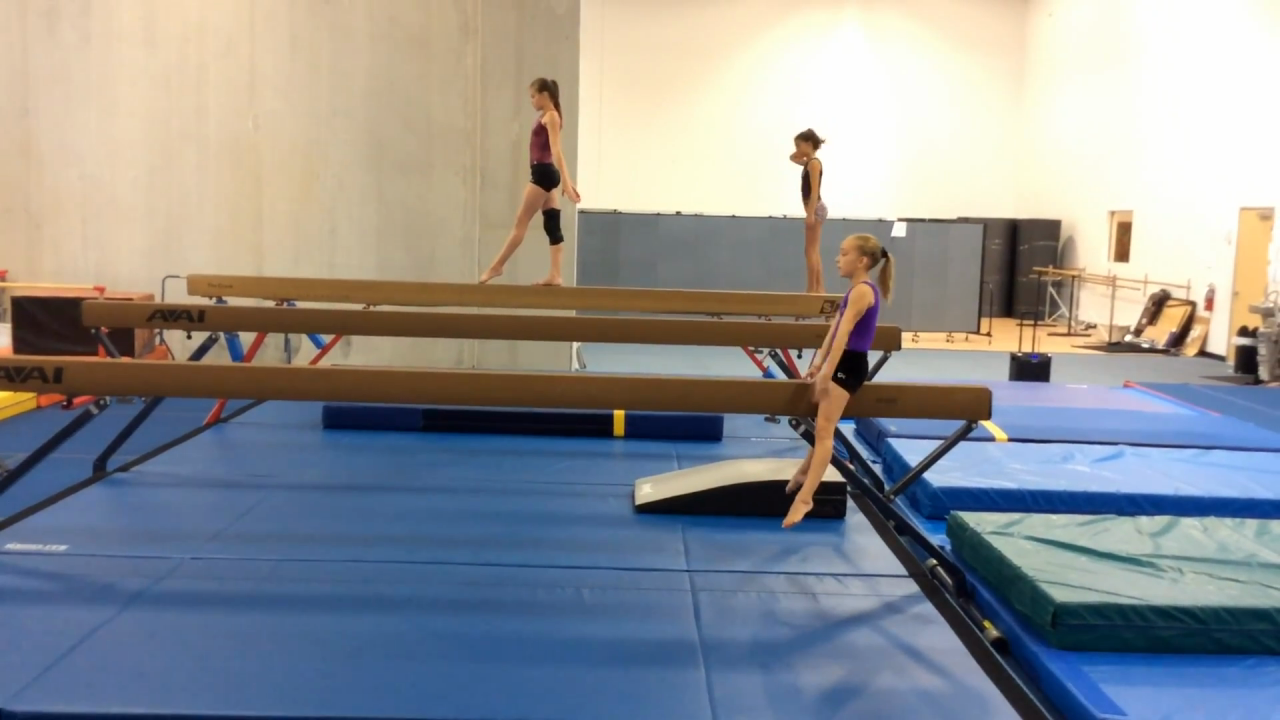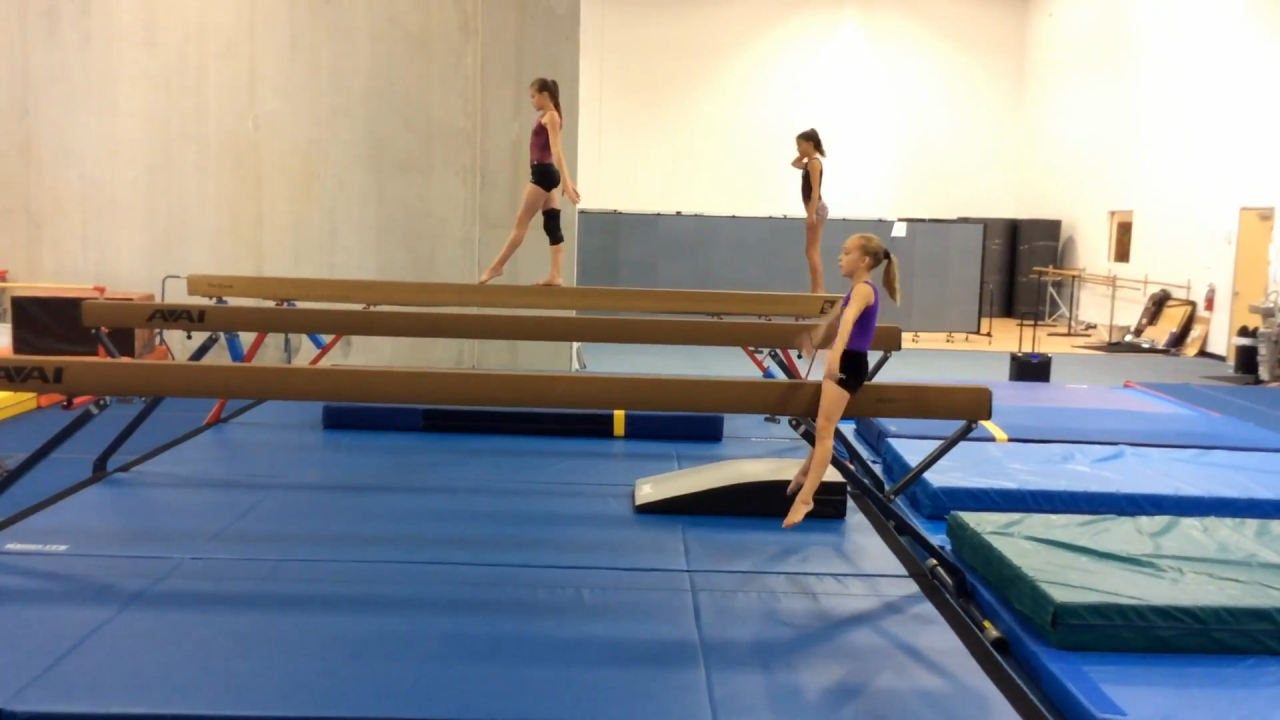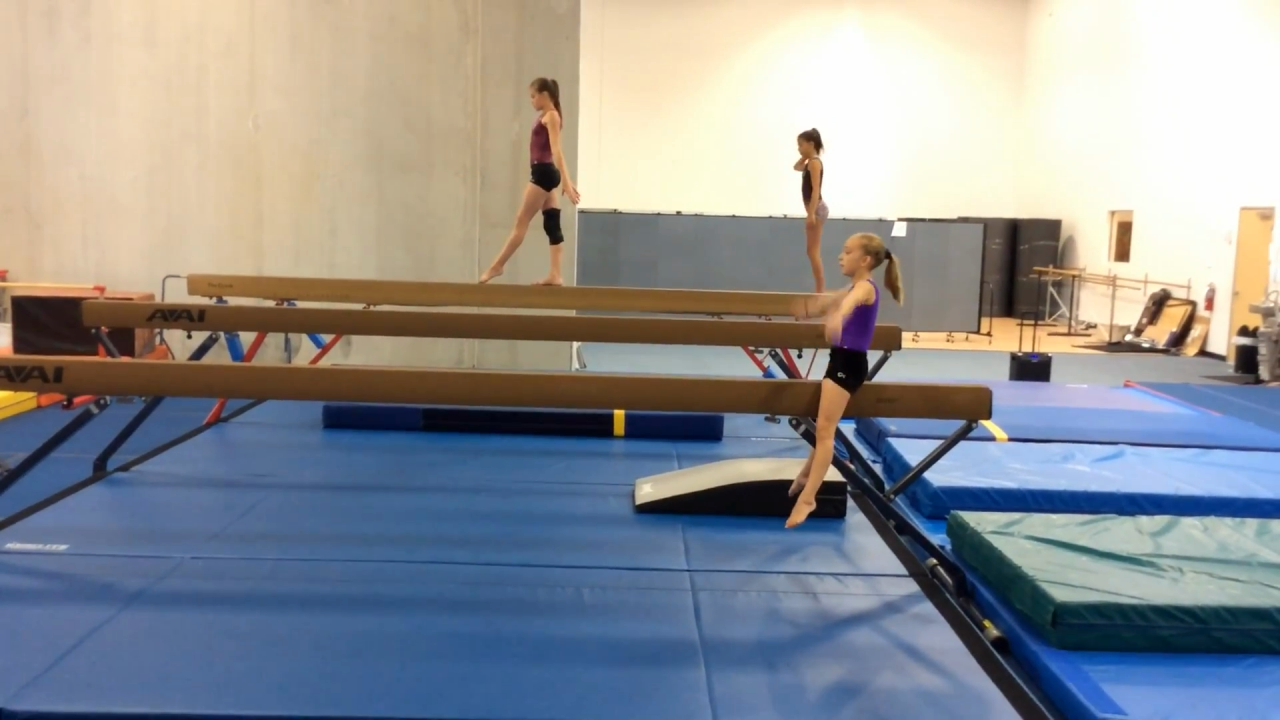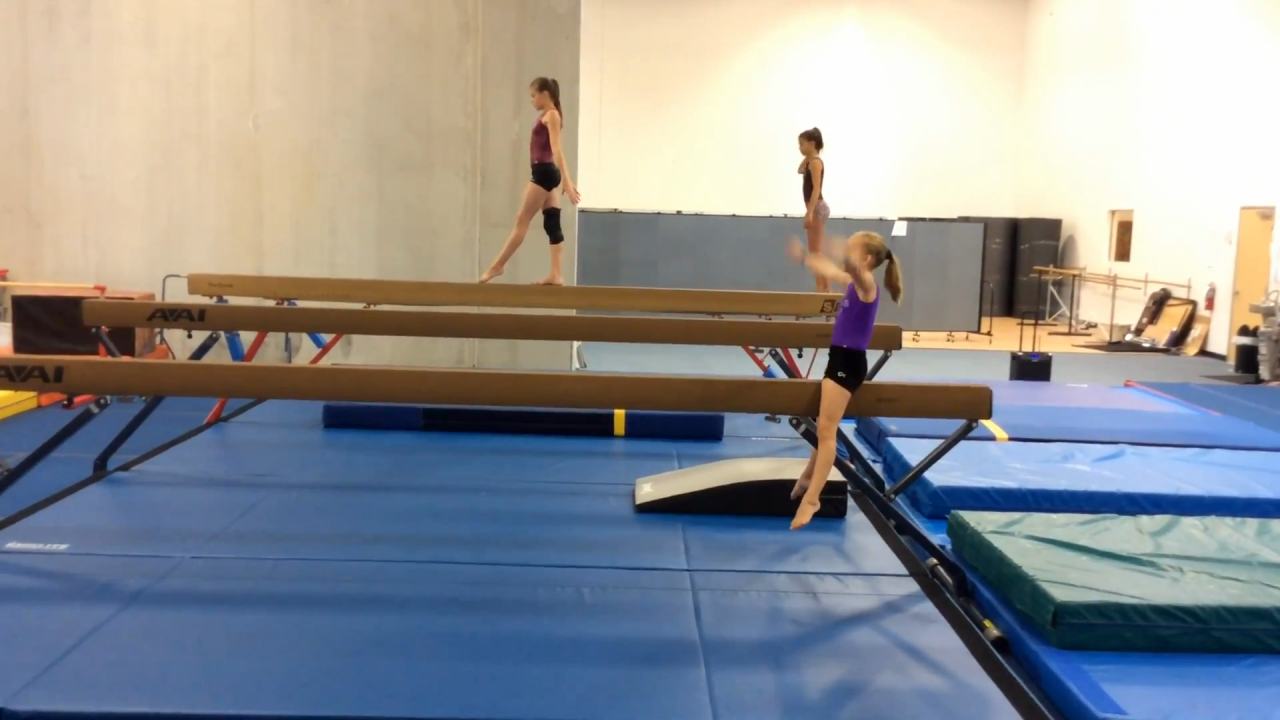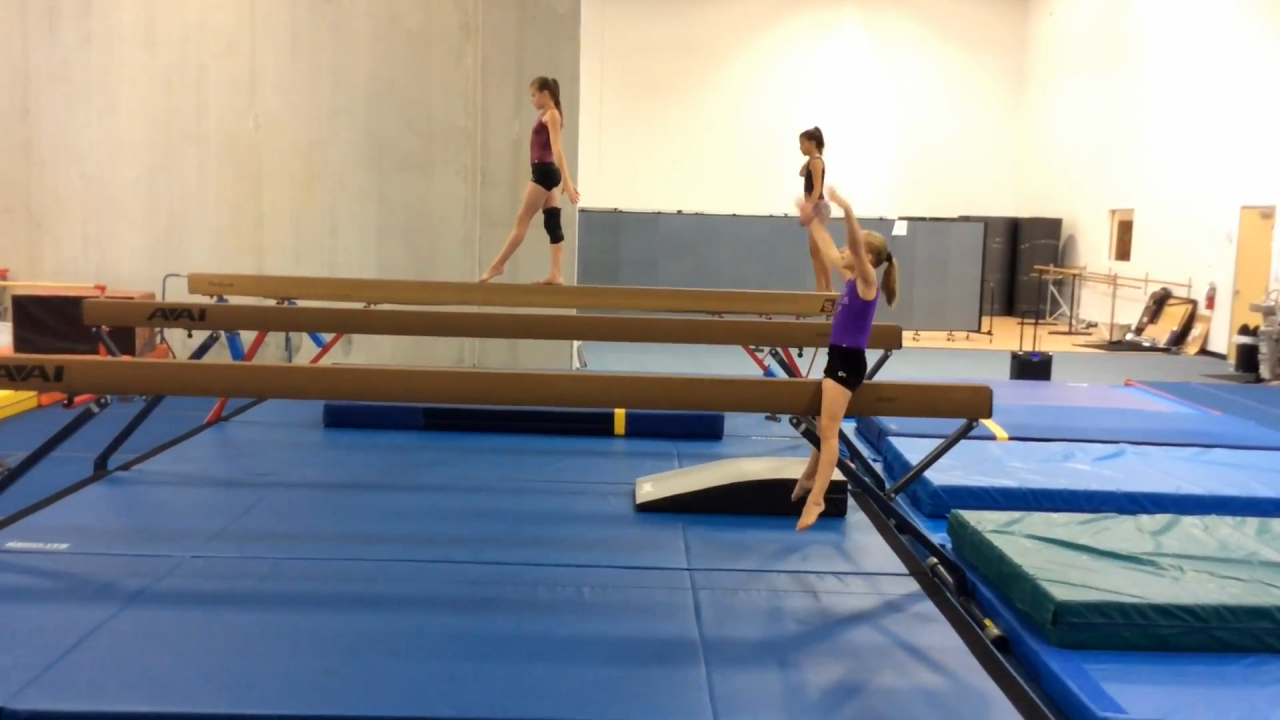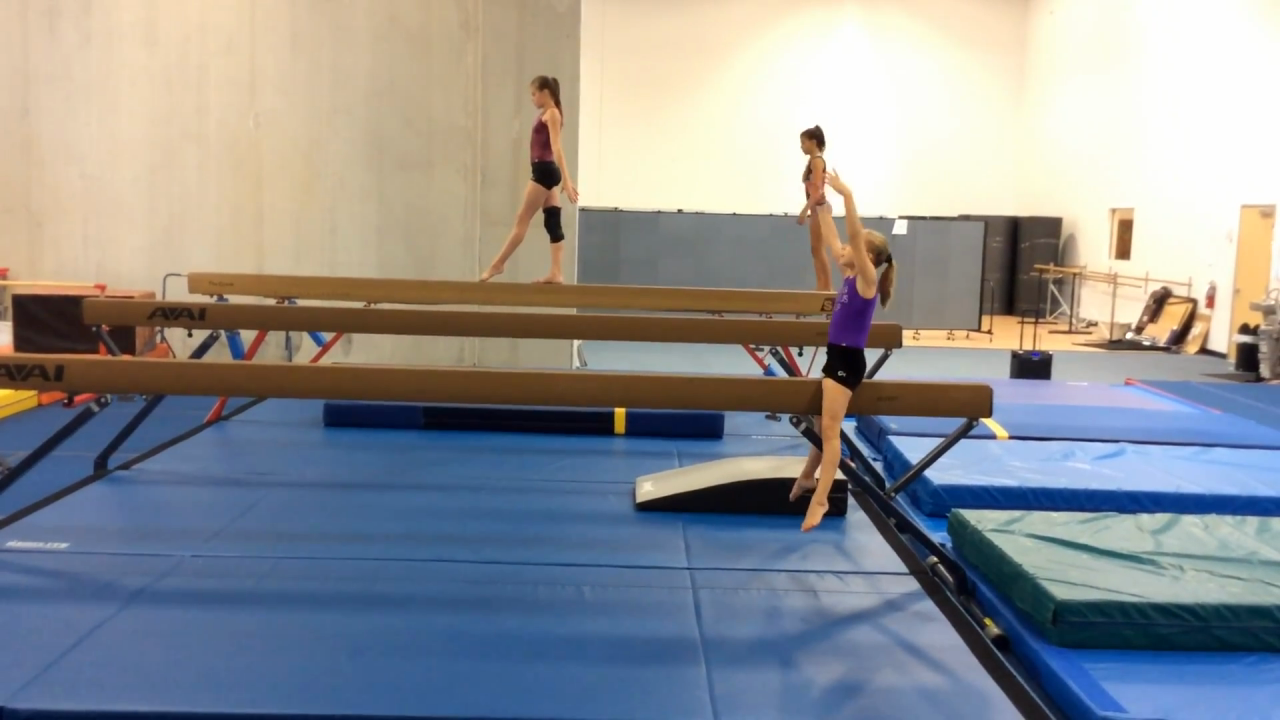
dt=0.1s
person 1, frame 1
left shoulder: (862, 291)
right shoulder: (856, 290)
left elbow: (844, 332)
left wrist: (827, 369)
right wrist: (818, 362)
left hip: (850, 365)
right hip: (840, 362)
left knee: (824, 428)
right knee: (824, 426)
left ankle: (805, 497)
right ankle: (806, 472)
person 1, frame 2
left shoulder: (864, 290)
right shoulder: (855, 290)
left elbow: (847, 323)
right elbow: (835, 318)
left wrist: (834, 355)
right wrist: (816, 336)
left hip: (850, 363)
right hip: (842, 362)
left knee: (824, 428)
right knee: (824, 427)
left ankle: (805, 497)
right ankle: (806, 473)
person 1, frame 3
left shoulder: (865, 288)
right shoulder: (854, 288)
left elbow: (847, 302)
right elbow: (835, 299)
left wrist: (836, 317)
right wrist: (813, 304)
left hip: (849, 363)
right hip: (840, 361)
left knee: (825, 428)
right knee: (825, 427)
left ankle: (807, 497)
right ankle: (807, 474)
person 1, frame 4
left shoulder: (866, 284)
right shoulder: (852, 283)
left elbow: (855, 268)
right elbow: (828, 272)
left wrist: (849, 260)
right wrist: (807, 258)
left hip: (850, 363)
right hip: (840, 360)
left knee: (827, 431)
right knee: (825, 428)
left ankle: (811, 498)
right ankle: (809, 477)
person 1, frame 5
left shoulder: (866, 279)
right shoulder: (851, 275)
left elbow: (855, 250)
right elbow: (830, 247)
left wrist: (847, 212)
right wrist: (813, 220)
left hip: (848, 361)
right hip: (837, 359)
left knee: (829, 429)
right knee: (825, 424)
left ankle: (816, 498)
right ankle: (810, 477)
person 1, frame 6
left shoulder: (867, 278)
right shoulder: (851, 275)
left elbow: (858, 237)
right elbow: (833, 241)
left wrist: (848, 195)
left hip: (848, 360)
right hip: (836, 357)
left knee: (830, 428)
right knee: (824, 423)
left ankle: (821, 498)
right ankle: (809, 476)
person 2, frame 1
left shoulder: (551, 116)
right shoulder: (545, 117)
left elbow: (556, 151)
left wrist: (565, 182)
right wrist: (567, 181)
left hip: (543, 173)
right hip: (544, 173)
left knee: (521, 221)
right knee: (552, 225)
left ankle: (497, 266)
right ankle: (555, 275)
person 2, frame 2
left shoulder: (551, 116)
right shoulder: (545, 117)
left elbow: (556, 151)
left wrist: (565, 182)
right wrist: (566, 181)
left hip: (543, 173)
right hip: (544, 173)
left knee: (521, 221)
right knee: (552, 226)
left ankle: (497, 266)
right ankle: (555, 275)
person 2, frame 3
left shoulder: (551, 116)
right shoulder: (545, 117)
left elbow: (556, 150)
left wrist: (565, 182)
right wrist: (566, 181)
left hip: (544, 172)
right hip: (544, 173)
left knee: (521, 221)
right knee: (552, 225)
left ankle: (497, 266)
right ankle: (555, 275)
person 2, frame 4
left shoulder: (551, 115)
right shoulder: (545, 116)
left elbow: (556, 150)
left wrist: (566, 181)
right wrist: (566, 180)
left hip: (544, 172)
right hip: (545, 172)
left knee: (521, 221)
right knee: (552, 225)
left ankle: (497, 266)
right ankle: (555, 274)
person 2, frame 5
left shoulder: (551, 115)
right shoulder: (545, 116)
left elbow: (556, 149)
left wrist: (566, 180)
right wrist: (566, 180)
left hip: (544, 172)
right hip: (545, 172)
left knee: (522, 220)
right knee: (552, 224)
left ankle: (498, 265)
right ankle: (555, 274)
person 2, frame 6
left shoulder: (552, 114)
right shoulder: (545, 115)
left elbow: (556, 148)
left wrist: (565, 180)
right wrist: (564, 179)
left hip: (544, 171)
right hip: (545, 171)
left knee: (522, 219)
right knee: (552, 223)
left ankle: (498, 264)
right ankle: (556, 273)
